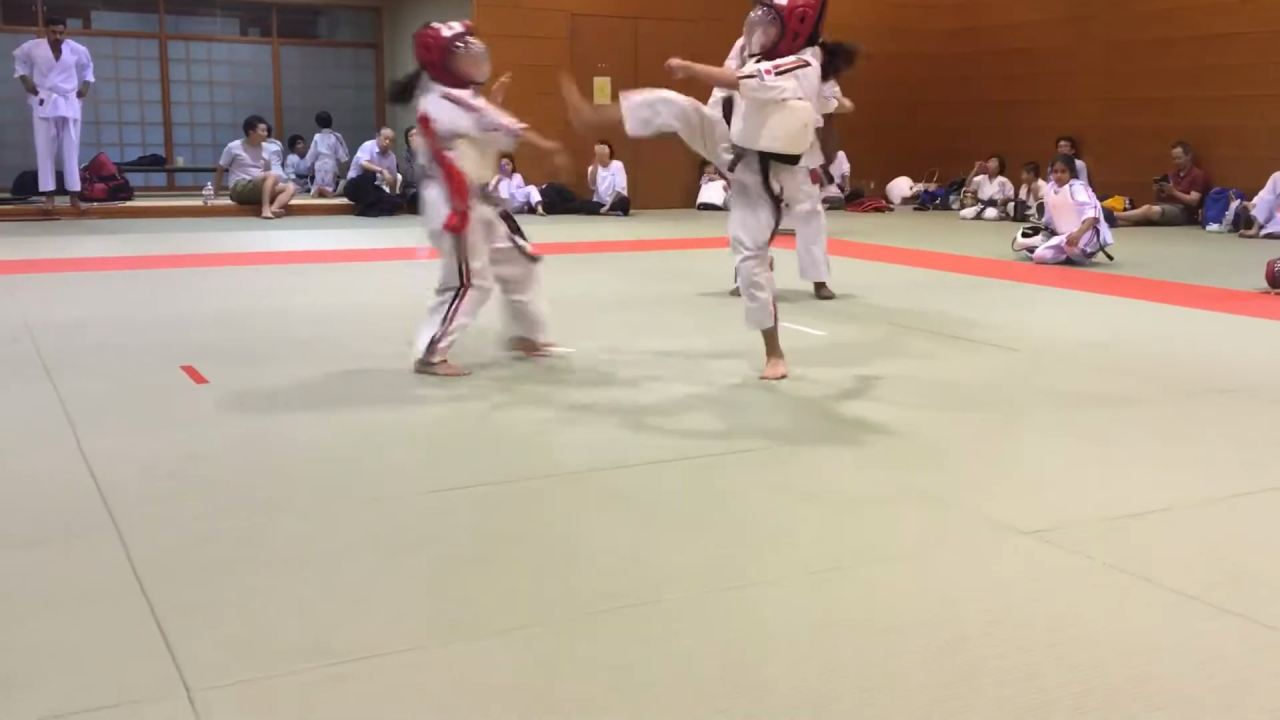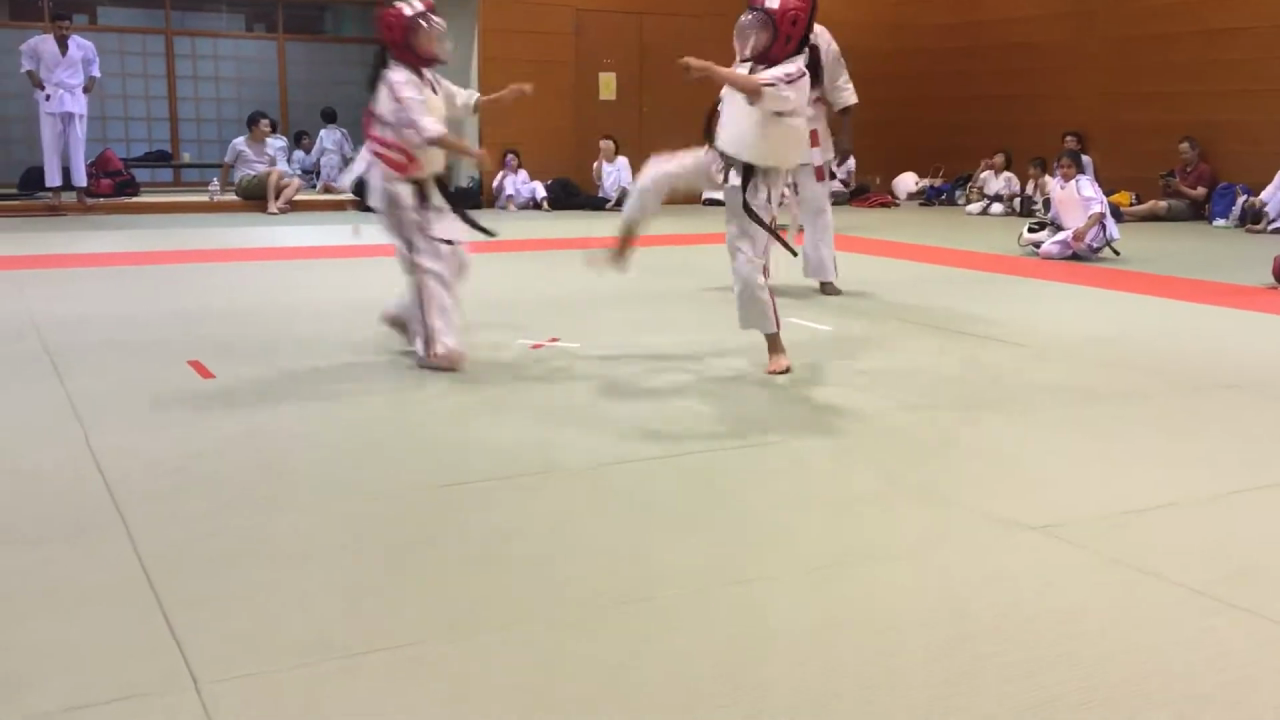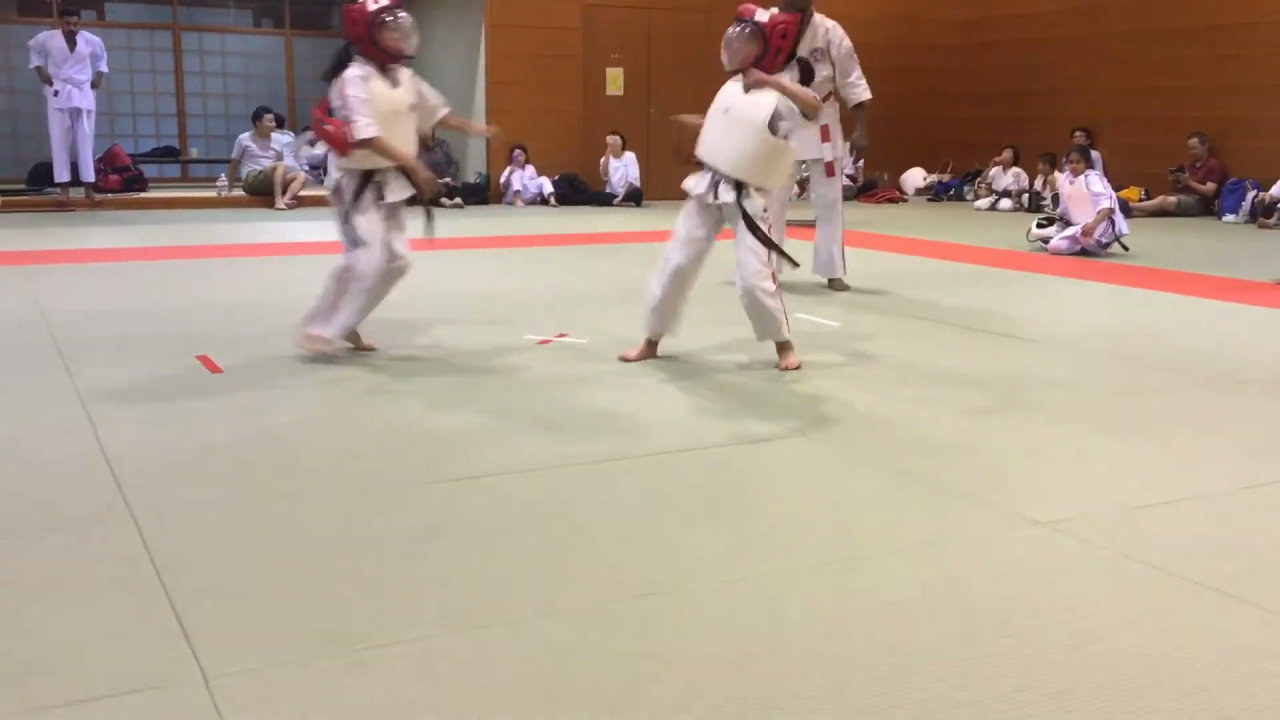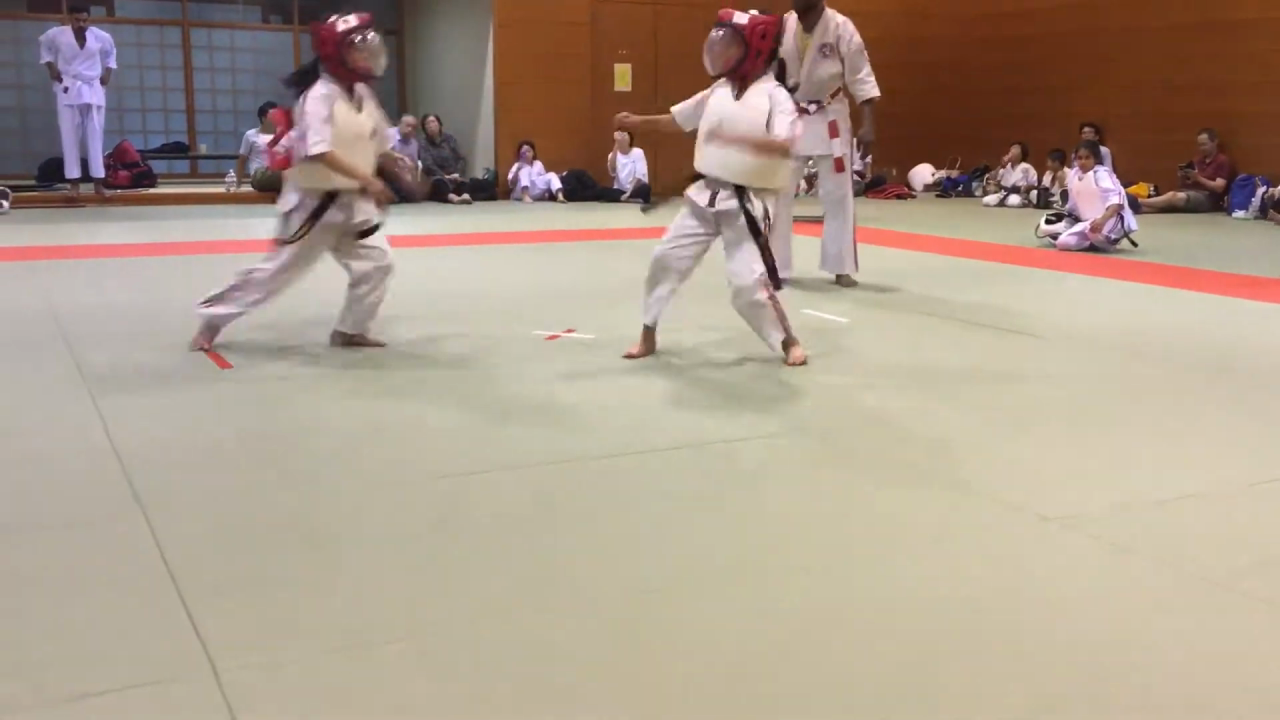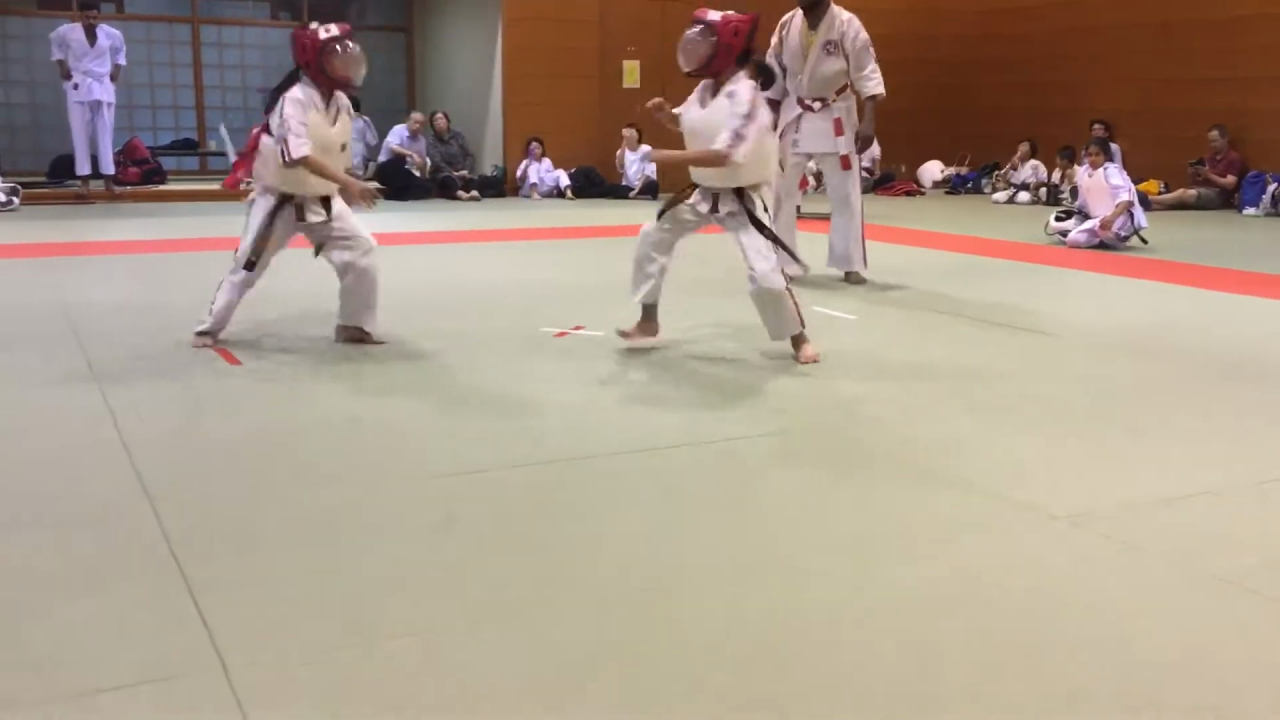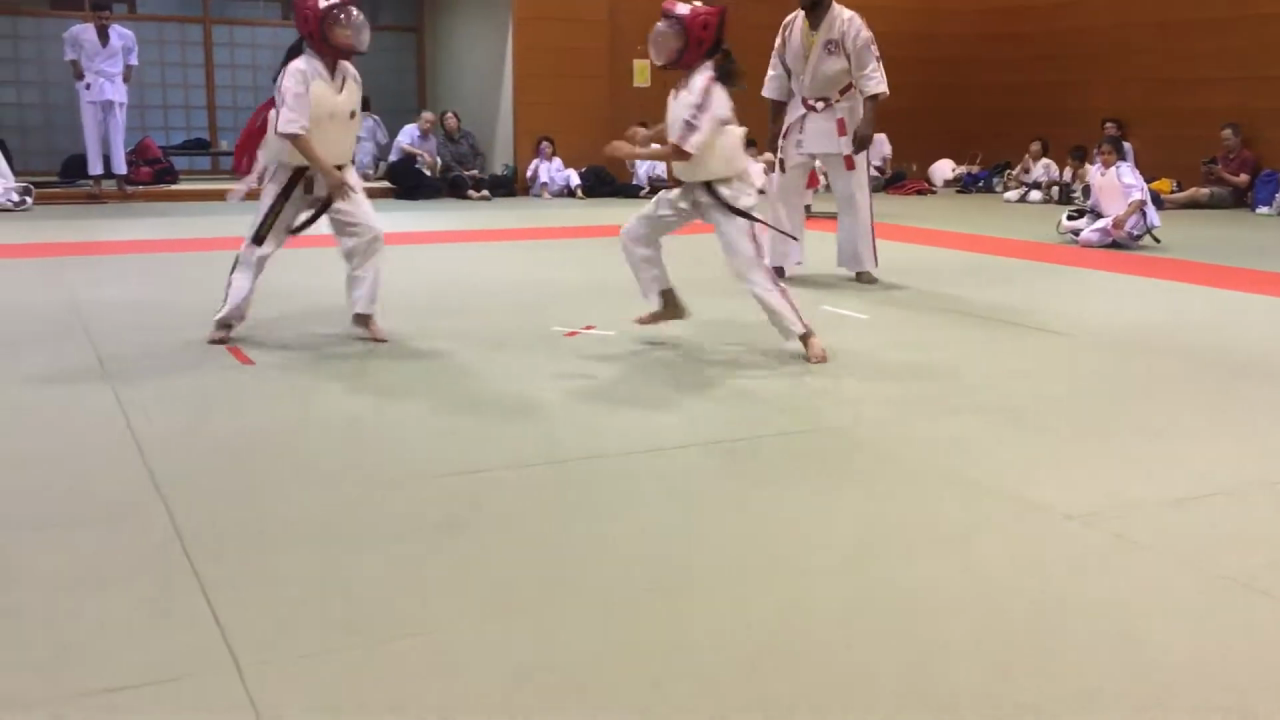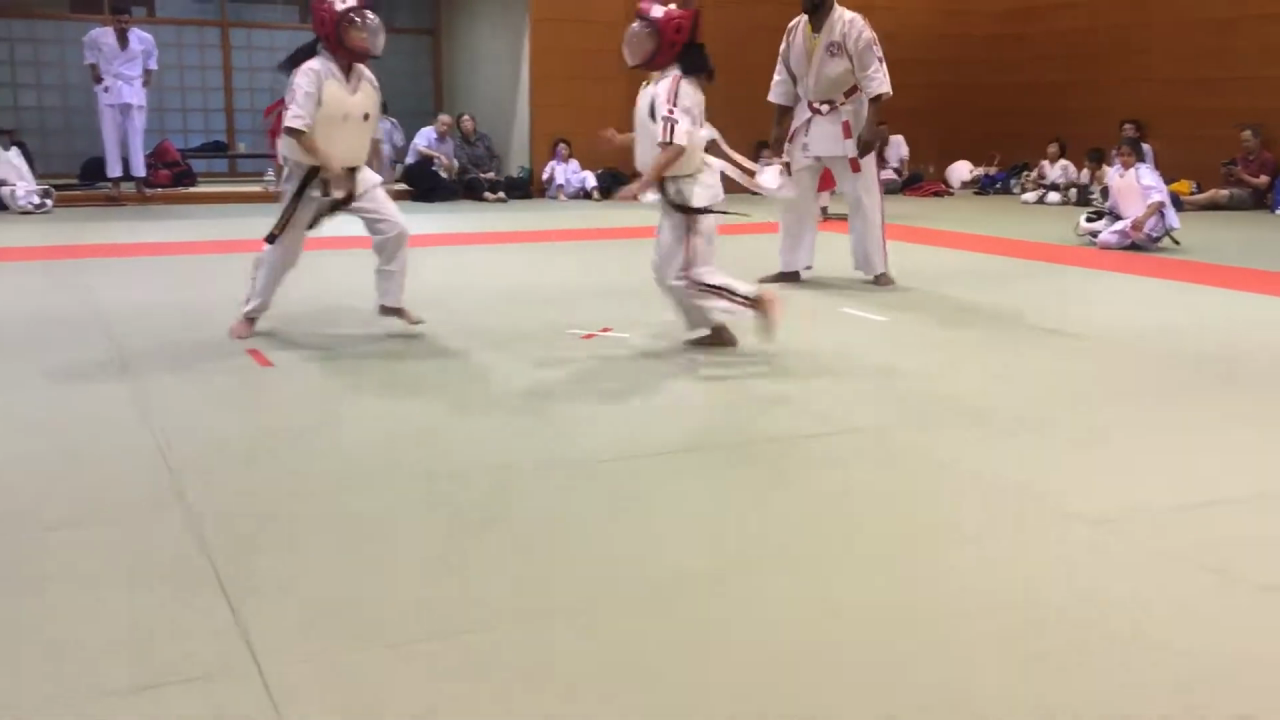
dt=0.1s
person 1, frame 1
left shoulder: (803, 66)
right shoulder: (770, 62)
left elbow: (736, 81)
left wrist: (691, 68)
left hip: (766, 174)
right hip: (734, 154)
left knee: (752, 261)
right knee: (673, 107)
left ankle: (773, 353)
right ankle: (592, 116)
person 1, frame 2
left shoulder: (793, 74)
right shoulder: (759, 67)
left elbow: (754, 91)
left wrist: (708, 68)
left hip: (754, 183)
right hip: (723, 162)
left knee: (749, 268)
right knee: (660, 172)
left ankle: (775, 348)
right ankle: (627, 235)
person 1, frame 3
left shoulder: (781, 93)
right shoulder: (734, 85)
left elbow: (813, 107)
left wrist: (774, 82)
right wrist: (701, 123)
left hip: (747, 199)
right hip: (708, 184)
left knee: (755, 280)
right knee: (676, 265)
left ankle: (784, 346)
right ankle: (651, 342)
person 1, frame 4
left shoulder: (775, 98)
right shoulder: (719, 92)
left elbow: (785, 147)
right elbow: (678, 118)
left wrist: (743, 137)
right wrist: (638, 122)
left hip: (747, 204)
right hip: (707, 194)
left knee: (747, 283)
right knee: (668, 259)
left ankle: (787, 341)
right ankle: (648, 337)
person 1, frame 5
left shoulder: (744, 96)
right shoulder: (705, 88)
left elbow: (723, 156)
right elbow: (682, 121)
left wrist: (670, 157)
right wrist: (662, 110)
left hip: (743, 200)
right hip: (704, 194)
left knee: (767, 277)
right knee: (653, 239)
left ankle: (799, 339)
right ankle: (648, 321)
person 1, frame 6
left shoulder: (705, 87)
right shoulder: (695, 81)
left elbow: (683, 150)
left wrist: (633, 153)
right wrist: (649, 134)
left hip: (726, 191)
right hip: (696, 188)
left knee: (753, 271)
right knee: (636, 233)
left ankle: (806, 336)
right ankle: (669, 303)
person 1, frame 7
left shoulder: (672, 86)
right shoulder: (670, 81)
left elbow: (676, 146)
left wrist: (643, 184)
right wrist: (627, 139)
left hip: (689, 190)
right hip: (677, 187)
left knee: (684, 276)
right knee: (668, 270)
left ankle: (757, 300)
right ankle: (717, 329)
person 2, frame 1
left shoulder: (439, 98)
right shoulder: (452, 103)
right elbow: (507, 131)
right wrist: (550, 148)
left hip: (470, 202)
right hip: (454, 205)
left knee: (517, 263)
right knee: (470, 283)
left ankle: (527, 334)
right ankle: (430, 355)
person 2, frame 2
left shoulder: (426, 79)
right shoulder: (398, 82)
left elbow: (465, 102)
right elbow: (431, 133)
left wrist: (506, 95)
right wrist: (475, 154)
left hip: (422, 186)
right hip: (399, 188)
left knee: (452, 259)
right knee: (435, 265)
left ankle: (405, 317)
right ankle: (435, 346)
person 2, frame 3
left shoulder: (402, 76)
right shoulder: (356, 78)
left elbow: (433, 110)
right elbow: (364, 134)
left wrist: (472, 129)
right wrist: (414, 164)
left hip: (390, 181)
right hip: (359, 183)
left knee: (394, 260)
right knee: (366, 262)
left ankle: (343, 325)
right ankle: (322, 329)
person 2, frame 4
left shoulder: (364, 96)
right shoulder: (320, 94)
left elbow: (380, 144)
right elbow: (315, 150)
right wrist: (364, 180)
left hip: (349, 201)
right hip: (311, 200)
left knee: (377, 262)
right knee: (278, 269)
left ankle: (351, 329)
right ankle: (212, 320)
person 2, frame 5
left shoulder: (341, 103)
right shoulder: (296, 100)
right elbow: (299, 153)
left wrist: (344, 184)
right wrist: (348, 182)
left hip: (323, 201)
right hip: (280, 202)
left knee: (362, 253)
right knee: (247, 270)
left ankle: (353, 325)
right ankle: (208, 328)
person 2, frame 6
left shoulder: (350, 74)
right shoulder: (298, 72)
right elbow: (291, 130)
left wrist: (341, 171)
right wrist: (322, 165)
left hip: (337, 173)
right hip: (293, 176)
left knee: (366, 235)
right knee: (260, 247)
left ankle: (363, 313)
right ankle: (227, 319)
person 2, frame 7
left shoulder: (366, 79)
right shoulder: (312, 72)
right elbow: (295, 126)
left wrist: (375, 166)
right wrist: (328, 165)
left hip: (356, 174)
right hip: (309, 175)
left knee: (393, 229)
right knee: (283, 245)
left ankle: (391, 303)
right ankle: (251, 313)
person 3, frame 1
right shoulder: (745, 45)
left elbow: (825, 93)
right elbow: (725, 91)
left wrist: (828, 140)
left knee: (808, 208)
left ankle: (819, 279)
person 3, frame 2
left shoulder: (819, 37)
left elbow: (839, 87)
left wrist: (848, 135)
left hip: (808, 130)
left knee: (816, 204)
left ankle: (825, 276)
person 3, frame 3
left shoulder: (830, 32)
left elbow: (852, 81)
left wrist: (861, 129)
left hip: (821, 127)
left knee: (829, 199)
right knee: (773, 200)
left ankle: (833, 271)
person 3, frame 4
left shoulder: (841, 28)
right shoulder: (781, 27)
left elbow: (862, 77)
left wrist: (867, 124)
left hip: (829, 121)
left knee: (838, 196)
right knee: (779, 194)
left ankle: (842, 267)
right ankle: (775, 265)
person 3, frame 5
left shoulder: (847, 24)
right shoulder: (787, 24)
left elbow: (867, 74)
right elbow: (774, 74)
left wrist: (868, 121)
left hip: (834, 118)
right hip: (794, 117)
left knee: (845, 193)
right knee: (781, 190)
left ankle: (850, 264)
person 3, frame 6
left shoulder: (850, 23)
right shoulder: (790, 24)
left elbow: (871, 75)
right elbow: (778, 76)
left wrist: (868, 122)
right wrist: (774, 122)
left hip: (840, 118)
right hip: (799, 117)
left knee: (853, 194)
right knee: (786, 191)
left ankle: (863, 266)
right ankle: (780, 263)
person 3, frame 7
left shoulder: (852, 25)
right shoulder: (795, 29)
left elbow: (874, 76)
right elbow: (784, 82)
left wrist: (871, 125)
right wrist: (778, 127)
left hip: (846, 120)
right hip: (807, 121)
left knee: (863, 196)
right knee: (796, 196)
left ankle: (878, 267)
right ankle: (791, 266)
person 4, frame 1
left shoulder: (77, 50)
right shoulder: (32, 48)
left elbow: (87, 66)
right elbow: (19, 59)
left wrist: (86, 85)
right wrist: (25, 80)
left hip: (69, 103)
right hip: (44, 102)
left knee: (71, 149)
right knee: (45, 149)
left ankle: (74, 195)
right ankle: (49, 195)
person 4, frame 2
left shoulder: (83, 45)
right shoulder: (38, 43)
left elbow: (93, 61)
right elbow: (25, 53)
left wrist: (92, 80)
right wrist: (32, 75)
left hip: (76, 98)
right hip: (50, 98)
left knee: (77, 145)
right knee: (51, 145)
left ankle: (80, 190)
right ankle: (56, 191)
person 4, frame 3
left shoulder: (92, 41)
right shoulder: (46, 39)
left elbow: (101, 56)
right elbow: (33, 49)
left wrist: (99, 76)
right wrist: (40, 70)
left hip: (84, 94)
right hip: (58, 94)
left knee: (85, 140)
right knee: (60, 141)
left ankle: (88, 186)
right ankle: (64, 186)
person 4, frame 4
left shoulder: (101, 37)
right shoulder: (56, 35)
left elbow: (110, 52)
right elbow: (44, 45)
left wrist: (108, 72)
right wrist: (51, 67)
left hip: (93, 90)
right hip: (68, 90)
left knee: (95, 136)
right knee: (70, 137)
left ankle: (98, 182)
right ankle: (74, 182)
person 4, frame 5
left shoulder: (112, 34)
right shoulder: (66, 32)
left elbow: (120, 49)
right elbow: (55, 42)
left wrist: (117, 69)
right wrist: (62, 64)
left hip: (103, 87)
right hip: (78, 86)
left knee: (105, 133)
right knee: (80, 134)
left ankle: (108, 178)
right ankle: (84, 179)
person 4, frame 6
left shoulder: (124, 35)
right shoulder: (79, 32)
left elbow: (132, 50)
right elbow: (68, 43)
left wrist: (129, 69)
right wrist: (75, 65)
left hip: (115, 87)
right hip: (91, 87)
left knee: (117, 132)
right knee: (92, 133)
left ankle: (120, 178)
right ankle: (96, 179)
person 4, frame 7
left shoulder: (143, 38)
right shoulder: (98, 36)
left elbow: (152, 54)
right elbow: (88, 47)
left wrist: (149, 74)
right wrist: (94, 68)
left hip: (134, 90)
right hip: (109, 90)
left knee: (136, 135)
right knee: (111, 136)
left ankle: (139, 181)
right ankle: (115, 181)
